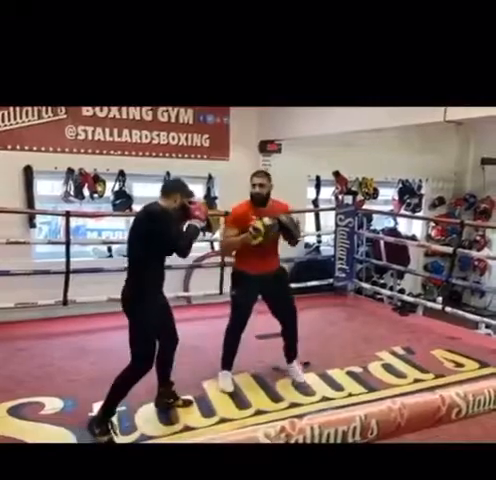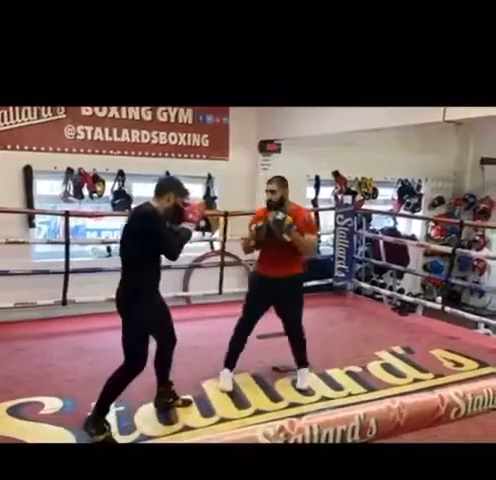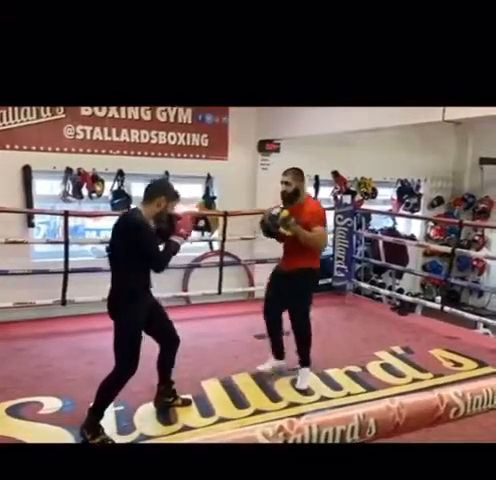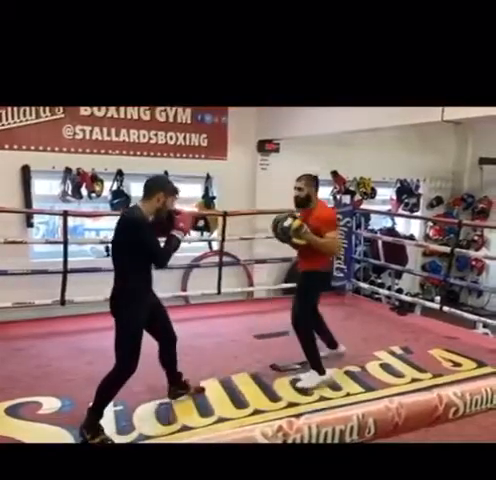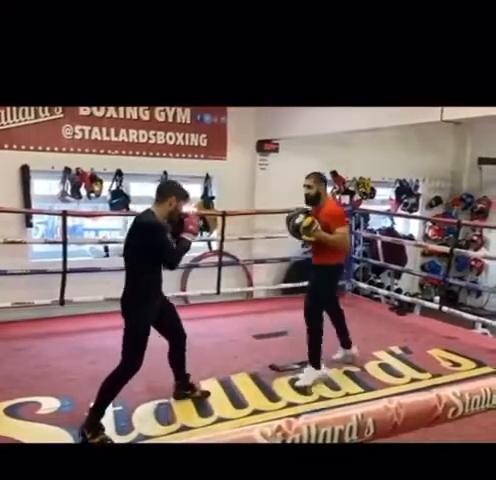
dt=0.2s
person 1, frame 1
left shoulder: (154, 214)
right shoulder: (158, 214)
left elbow: (168, 245)
right elbow: (182, 248)
left wrist: (185, 220)
right wrist: (196, 221)
left hip: (151, 292)
right hip: (140, 296)
left knee: (169, 340)
right knee: (142, 361)
left ankle: (165, 395)
right ankle: (102, 418)
person 1, frame 2
left shoulder: (150, 215)
right shoulder: (147, 215)
left elbow: (165, 243)
right elbow: (172, 251)
left wrist: (181, 222)
right wrist: (189, 223)
left hip: (148, 293)
right hip: (135, 297)
left knee: (167, 340)
right knee: (135, 361)
left ankle: (165, 394)
right ankle: (96, 419)
person 1, frame 3
left shoulder: (141, 221)
right shoulder: (133, 223)
left elbow: (152, 252)
right elbow: (158, 263)
left wrist: (170, 232)
right wrist: (178, 237)
left hip: (141, 297)
right hip: (126, 302)
left knee: (170, 340)
right knee: (126, 367)
left ankle: (165, 394)
right ankle: (91, 425)
person 1, frame 4
left shoulder: (140, 218)
right shoulder: (134, 220)
left elbow: (152, 248)
right elbow: (160, 259)
left wrist: (170, 227)
right wrist: (179, 231)
left hip: (143, 295)
right hip: (128, 300)
left knee: (168, 338)
right knee: (126, 365)
left ankle: (176, 385)
right ankle: (91, 425)
person 1, frame 5
left shoulder: (154, 222)
right shoulder: (148, 225)
left elbow: (164, 248)
right elbow: (171, 261)
left wrist: (179, 230)
right wrist: (188, 234)
left hip: (153, 295)
right hip: (138, 301)
left knee: (178, 338)
right knee: (131, 363)
left ankle: (183, 386)
right ankle: (92, 424)
person 2, frame 1
left shoulder: (282, 209)
right shoulder: (240, 212)
left elbow: (293, 241)
right elbow: (225, 246)
left wrist: (293, 232)
right wrist: (247, 236)
left hip: (273, 273)
right hip: (245, 275)
left knee: (289, 317)
right knee: (237, 322)
left ankle: (292, 362)
right ankle: (225, 371)
person 2, frame 2
left shoulder: (303, 216)
right shoulder: (261, 215)
left elbow: (310, 251)
right elbow: (246, 248)
left wrist: (292, 234)
right wrist: (254, 239)
left hip: (290, 279)
right hip: (262, 277)
left knee: (294, 326)
right knee: (245, 324)
left ankle: (302, 369)
right ankle: (227, 370)
person 2, frame 3
left shoulder: (312, 209)
right shoulder: (287, 207)
left elbow: (320, 243)
left wrist: (294, 228)
right wrist: (275, 228)
left hip: (305, 271)
right hip: (284, 268)
left knee: (299, 319)
right knee: (270, 311)
left ankle: (304, 368)
right ankle: (278, 358)
person 2, frame 4
left shoulder: (324, 214)
right shoulder: (304, 211)
left elbow: (334, 247)
left wrist: (308, 236)
right wrist: (294, 236)
left hip: (316, 273)
right hip: (305, 270)
left knee: (300, 319)
right knee: (307, 313)
left ankle: (318, 371)
right ankle: (334, 346)
person 2, frame 5
left shoulder: (333, 209)
right shoulder: (316, 208)
left elbow: (344, 242)
left wrist: (318, 233)
right wrist: (306, 232)
left hip: (329, 267)
right hip: (320, 265)
left knee: (312, 312)
right knee: (331, 307)
left ankle: (315, 367)
right ankle: (347, 348)
